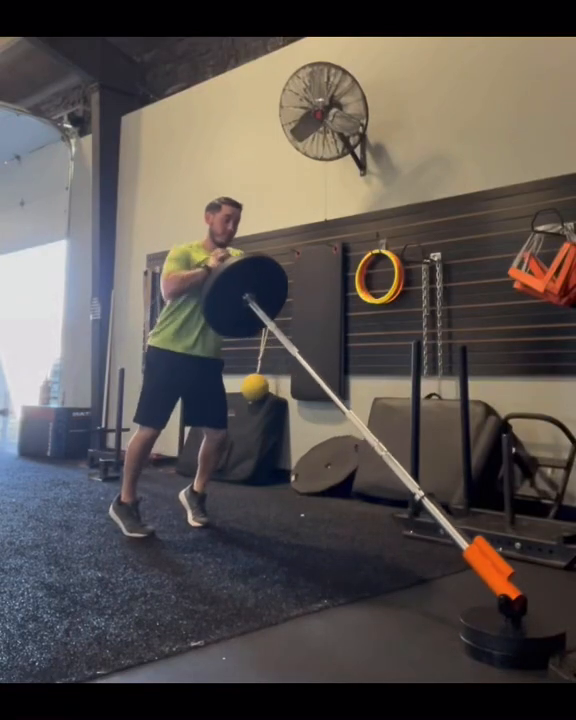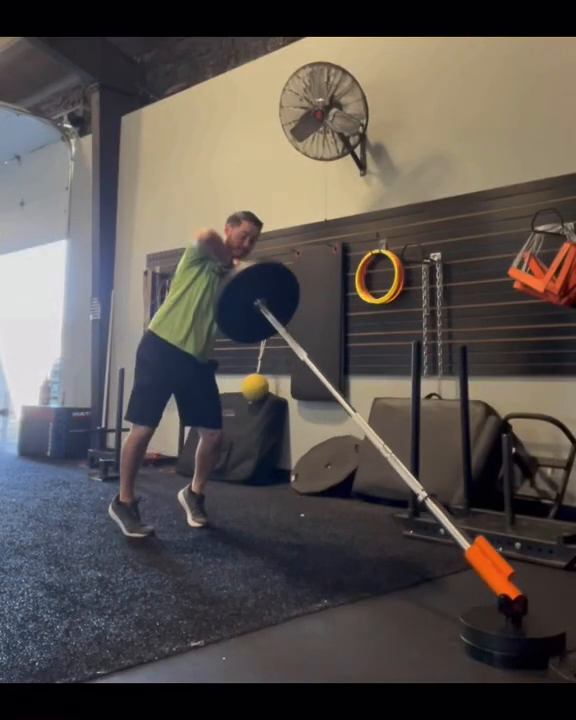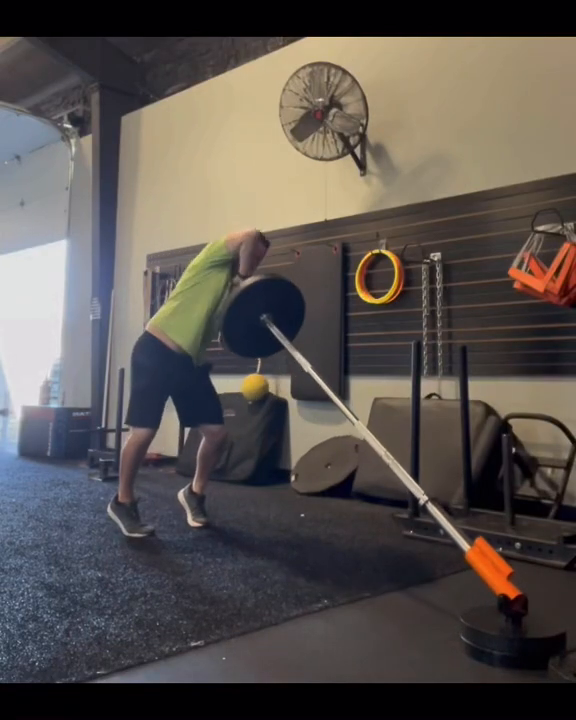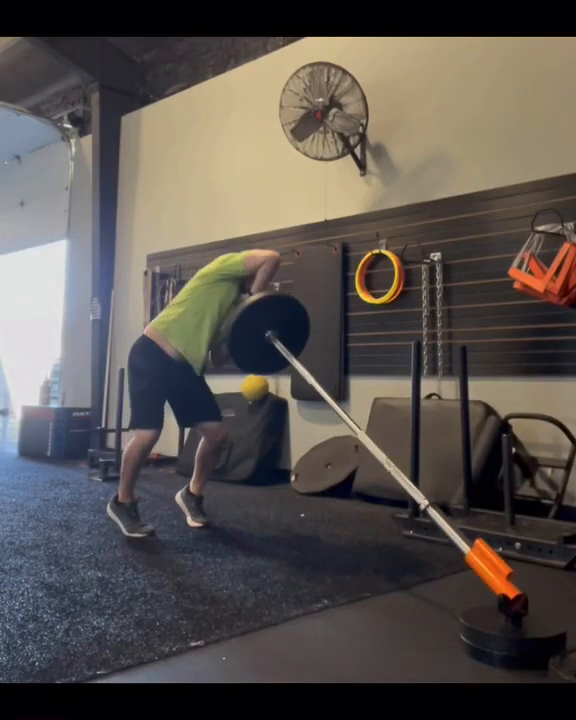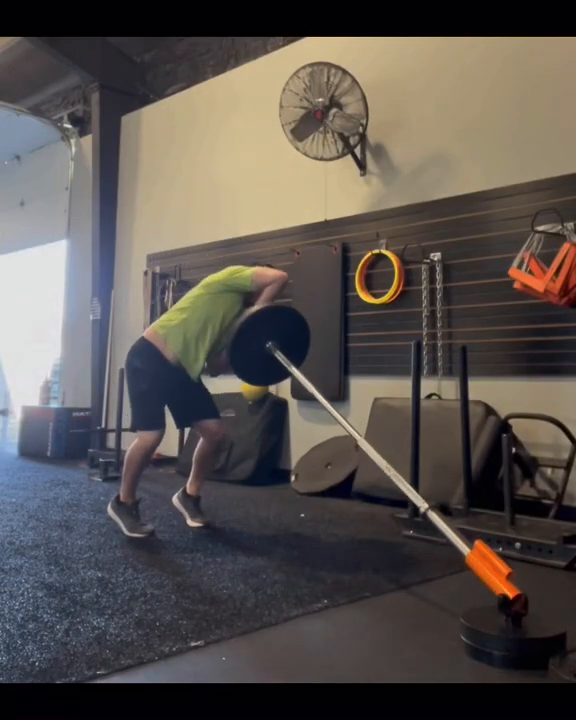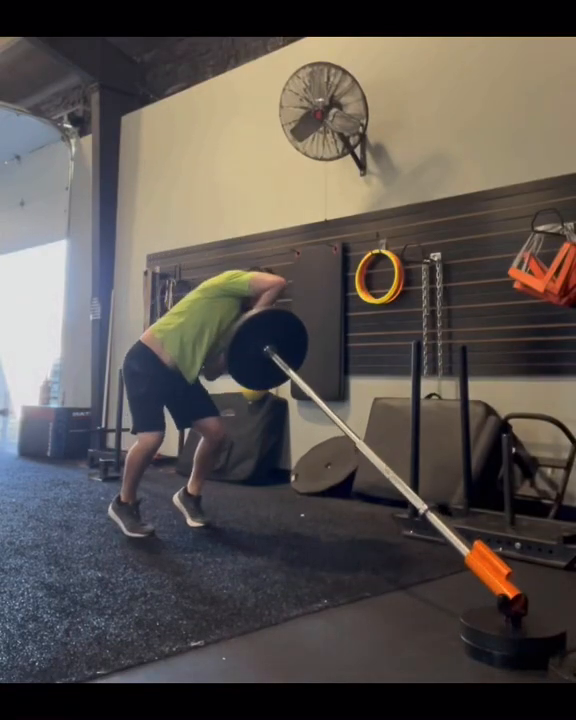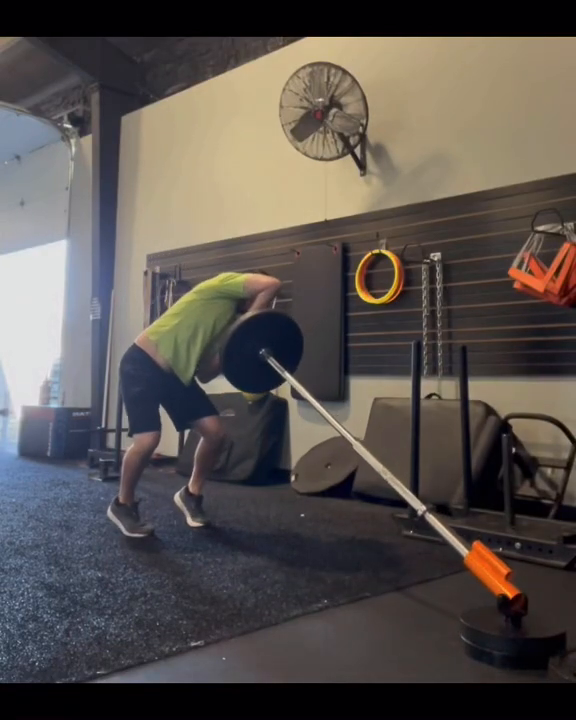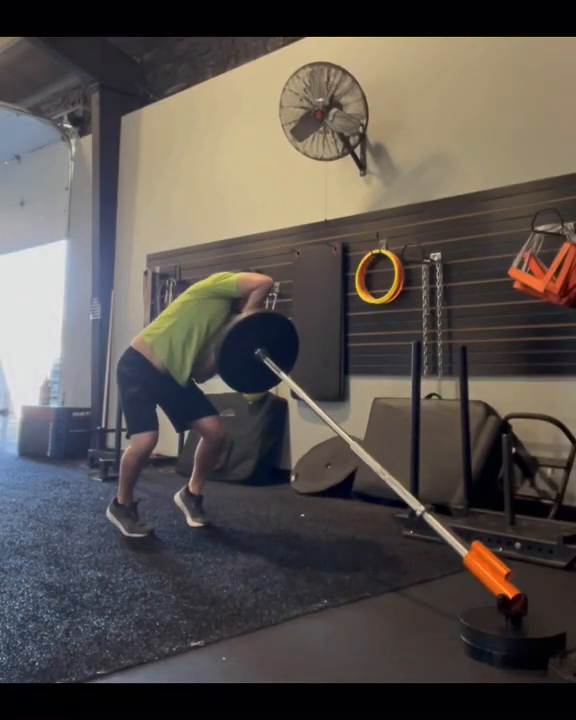
dt=0.2s
person 1, frame 1
left shoulder: (236, 258)
right shoulder: (187, 253)
right elbow: (170, 290)
right wrist: (208, 267)
left hip: (206, 359)
right hip: (167, 353)
left knee: (217, 433)
right knee: (149, 430)
left ankle: (195, 494)
right ankle: (125, 502)
person 1, frame 2
right shoulder: (200, 254)
right elbow: (206, 235)
right wrist: (227, 262)
left hip: (196, 359)
right hip: (161, 349)
left knee: (213, 433)
right knee: (143, 428)
left ankle: (194, 494)
right ankle: (124, 502)
person 1, frame 3
left shoulder: (231, 290)
right shoulder: (215, 256)
right elbow: (251, 235)
right wrist: (243, 277)
left hip: (189, 361)
right hip: (156, 352)
left knee: (216, 432)
right knee: (144, 431)
left ankle: (194, 494)
right ankle: (122, 502)
person 1, frame 4
left shoulder: (233, 305)
right shoulder: (225, 267)
left elbow: (219, 358)
right elbow: (271, 258)
right wrist: (254, 297)
left hip: (184, 366)
right hip: (152, 355)
left knee: (216, 433)
right knee: (147, 434)
left ankle: (192, 495)
right ankle: (122, 503)
person 1, frame 5
left shoulder: (234, 316)
right shoulder: (232, 277)
left elbow: (215, 367)
right elbow: (279, 277)
left hip: (182, 369)
right hip: (150, 358)
left knee: (214, 432)
right knee: (150, 435)
left ankle: (189, 496)
right ankle: (123, 503)
person 1, frame 6
left shoulder: (233, 320)
right shoulder: (229, 282)
left elbow: (211, 372)
right elbow: (277, 283)
left hip: (181, 372)
right hip: (148, 361)
left knee: (215, 432)
right knee: (151, 438)
left ankle: (190, 495)
right ankle: (124, 504)
person 1, frame 7
left shoulder: (228, 322)
right shoulder: (225, 284)
left elbow: (204, 374)
right elbow: (272, 284)
left hip: (177, 373)
right hip: (143, 363)
left knee: (215, 432)
right knee: (148, 439)
left ankle: (191, 495)
right ankle: (123, 505)
person 1, frame 8
left shoulder: (224, 323)
right shoulder: (218, 284)
left elbow: (201, 373)
right elbow: (263, 282)
left hip: (176, 375)
right hip: (140, 366)
left knee: (215, 432)
right knee: (145, 440)
left ankle: (191, 495)
right ankle: (121, 506)
